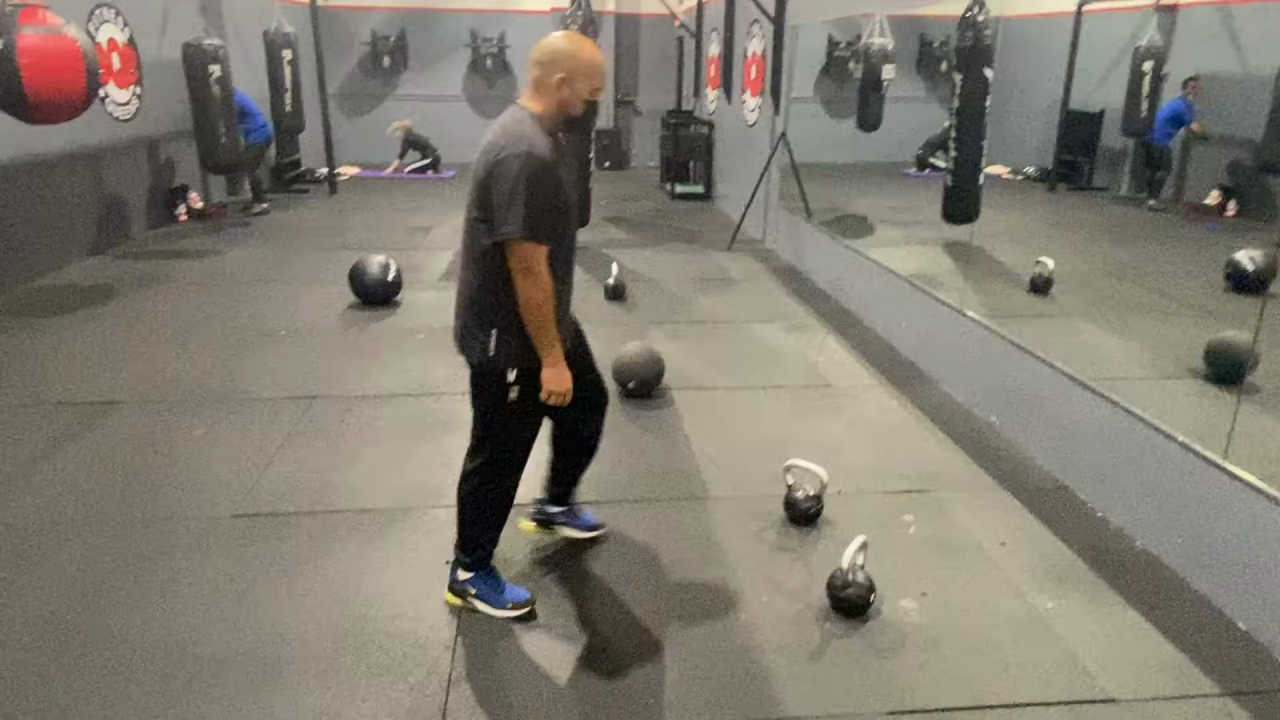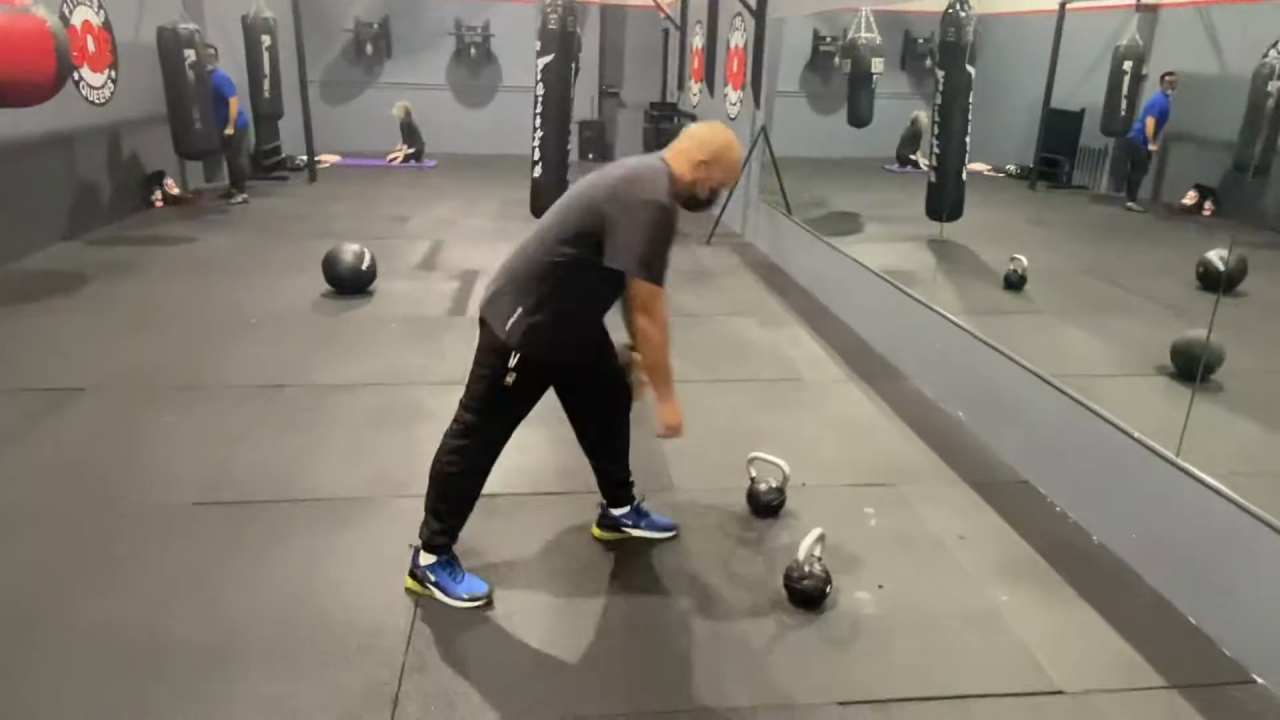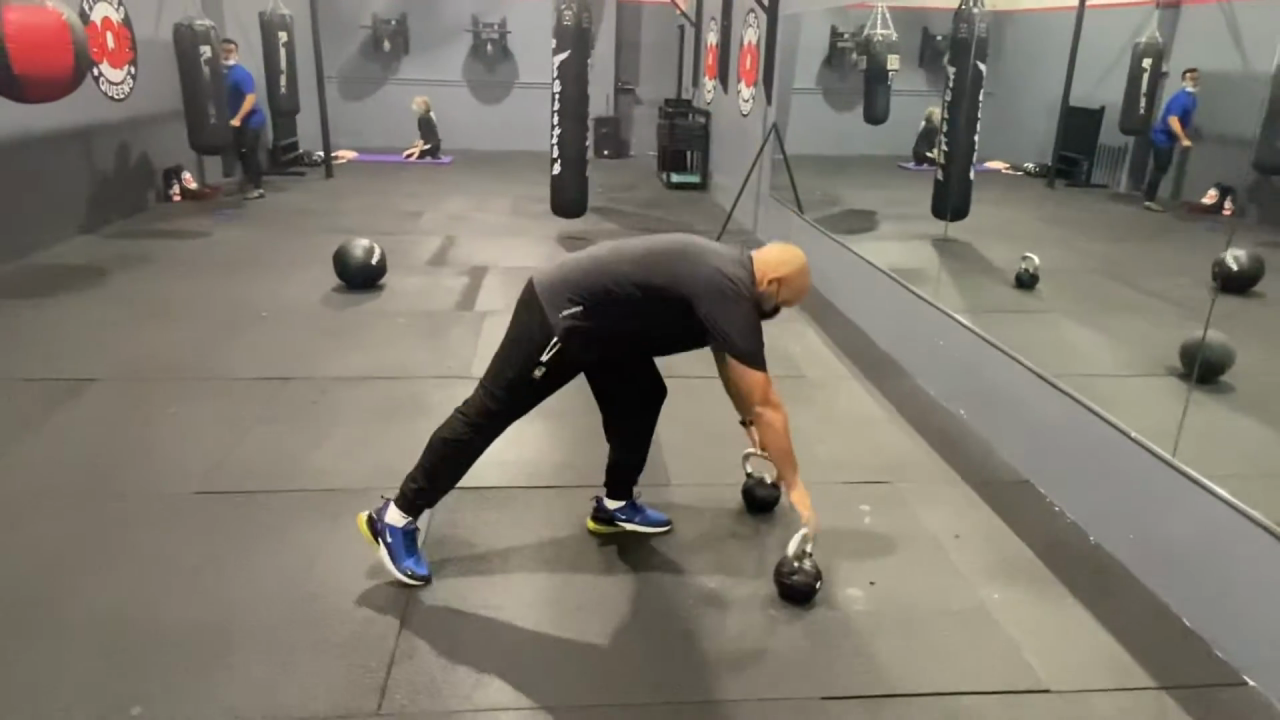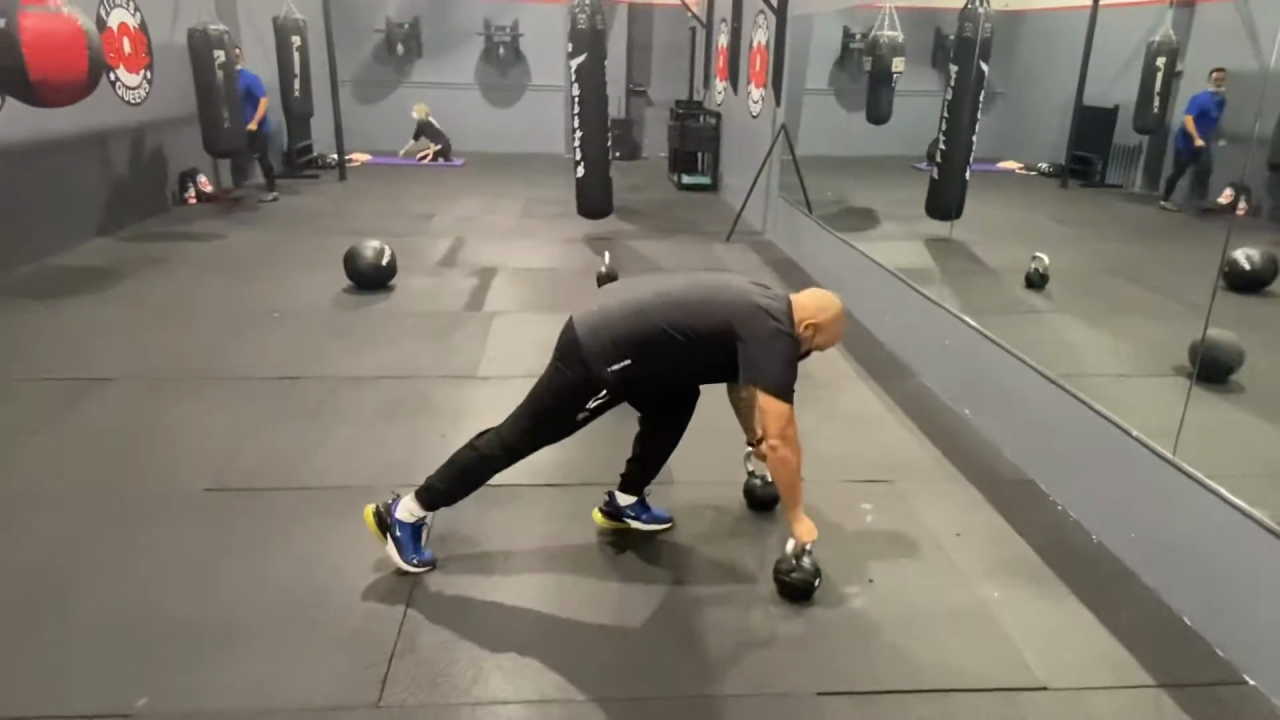
dt=0.4s
person 1, frame 1
left shoulder: (529, 130)
right shoulder: (527, 156)
right elbow: (528, 270)
right wrist: (553, 360)
left hip: (539, 318)
right hip: (505, 334)
left knee: (588, 403)
right knee: (498, 452)
left ankle: (555, 505)
right ankle: (469, 571)
person 1, frame 2
left shoulder: (649, 178)
right shoulder: (649, 203)
left elbow: (643, 299)
right elbow: (646, 312)
left wrist: (646, 352)
right wrist: (666, 397)
left hip: (568, 319)
right hip: (523, 321)
left knee: (608, 404)
right knee: (479, 435)
left ankle: (618, 509)
right ankle: (431, 557)
person 1, frame 3
left shoulder: (730, 276)
right shoulder: (731, 296)
left elbow: (733, 365)
right elbow: (766, 405)
left wrist: (749, 420)
right wrist: (794, 486)
left hip: (591, 310)
right hip: (562, 310)
left knee: (643, 397)
right knee: (488, 412)
left ankle: (615, 505)
right ankle: (396, 518)
person 1, frame 4
left shoulder: (760, 309)
right shoulder: (774, 334)
left elbow: (739, 384)
right elbow: (781, 439)
left wrist: (754, 439)
right wrist: (797, 519)
left hip: (612, 326)
right hip: (600, 351)
left knee: (678, 401)
right knee: (518, 437)
left ankle: (624, 502)
right ankle: (404, 514)
